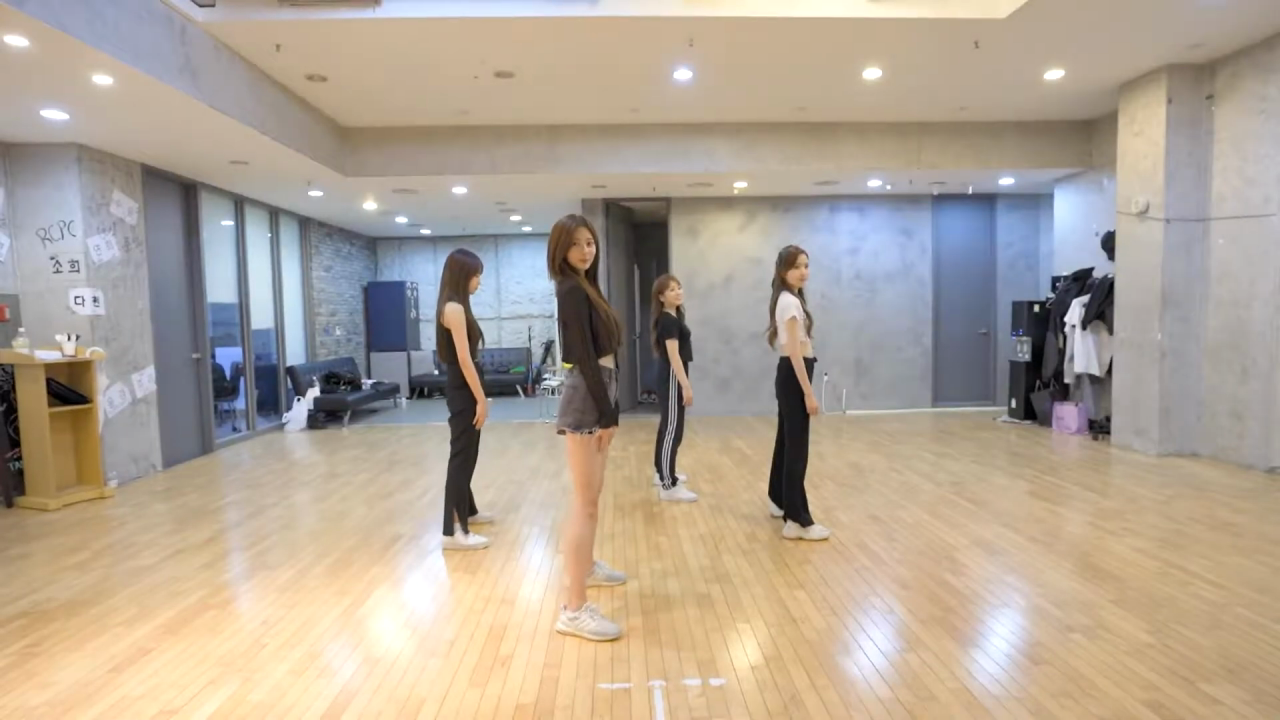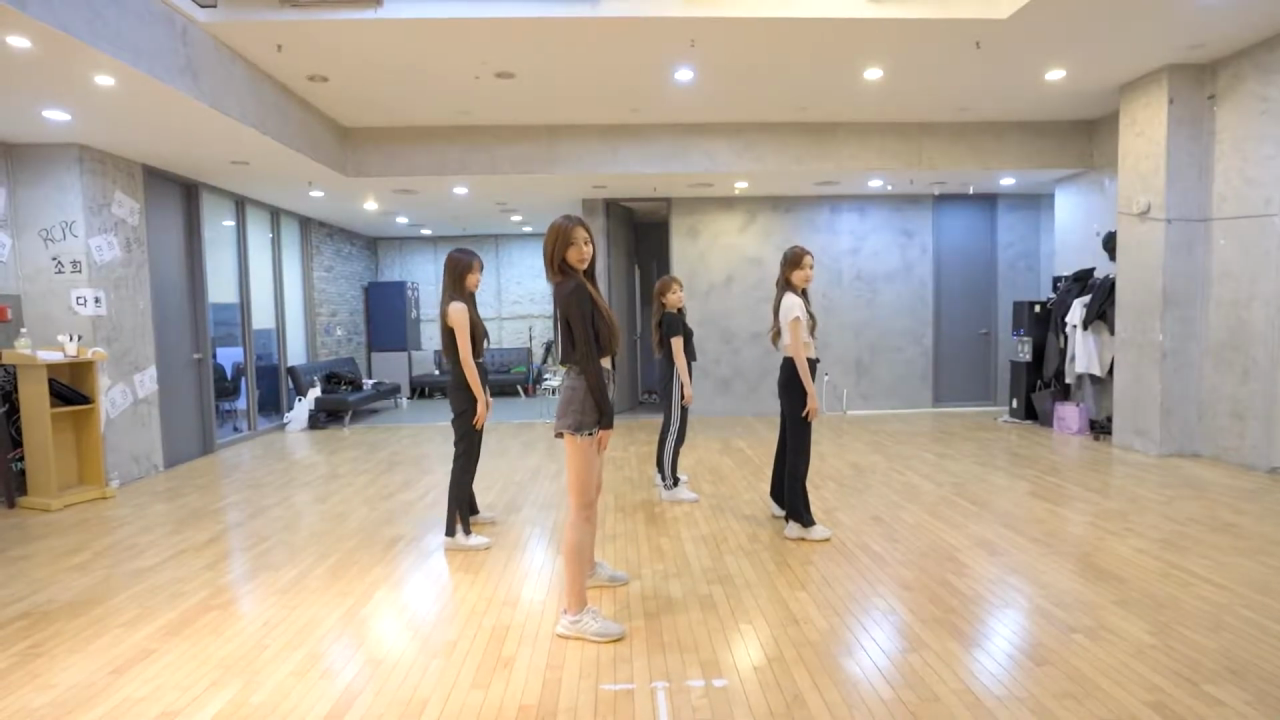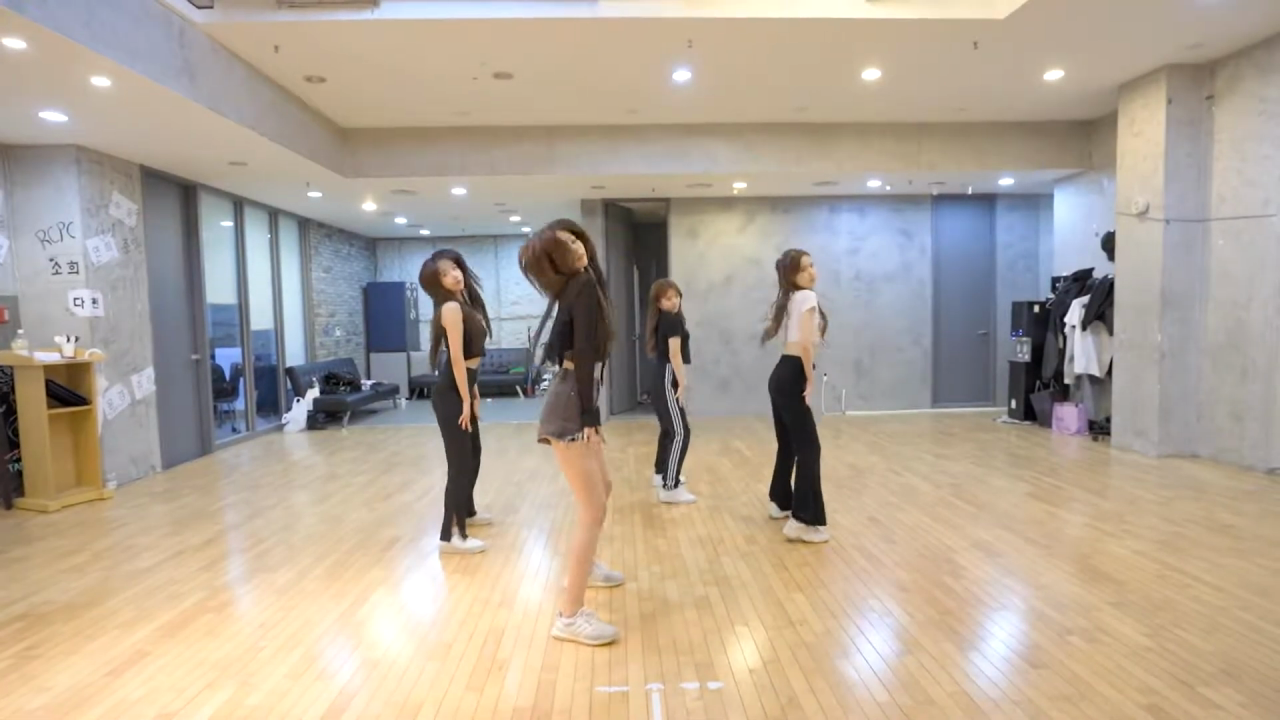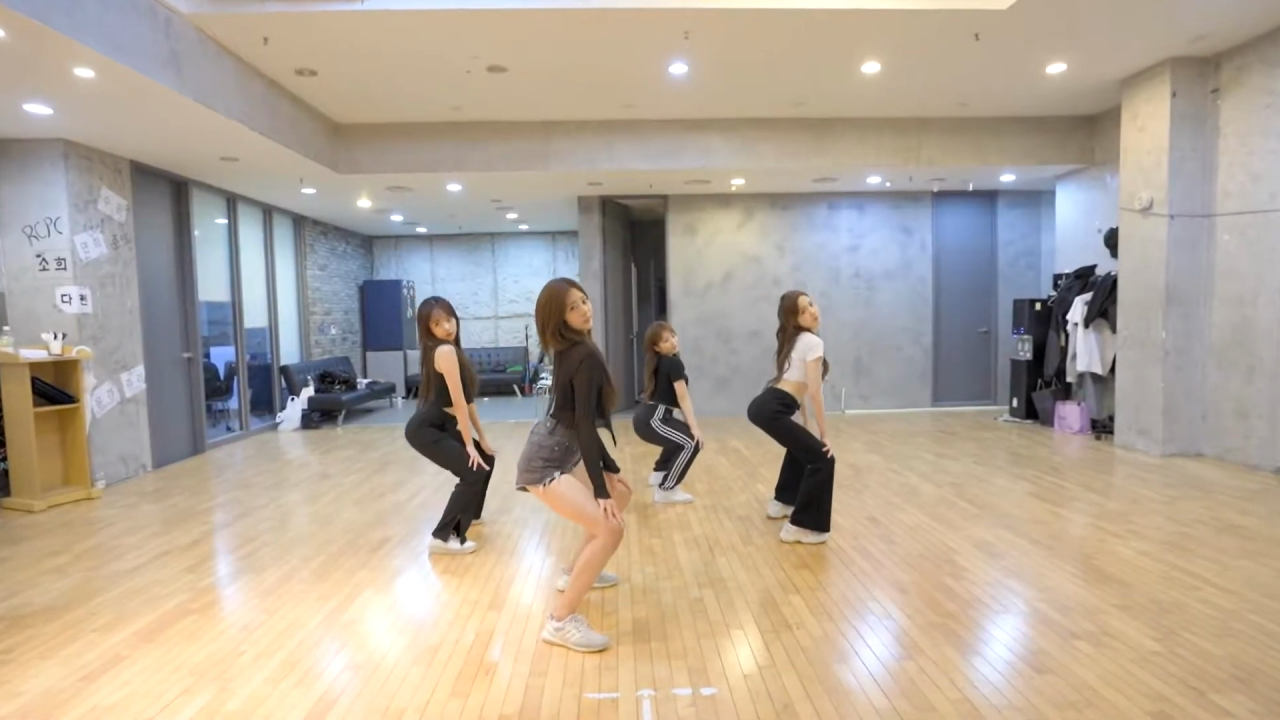
dt=1s
person 1, frame 1
left shoulder: (584, 287)
right shoulder: (571, 290)
right elbow: (585, 356)
left wrist: (608, 410)
right wrist: (606, 413)
left hip: (596, 396)
right hip: (585, 399)
left knee: (593, 493)
right knee: (585, 501)
left ankle: (586, 566)
right ankle: (574, 609)
person 1, frame 2
left shoulder: (577, 286)
right shoulder: (574, 289)
right elbow: (588, 356)
left wrist: (602, 412)
right wrist: (605, 415)
left hip: (589, 396)
right hip: (583, 400)
left knee: (592, 493)
right knee: (581, 504)
left ankle: (588, 567)
right ankle: (574, 614)
person 1, frame 3
left shoulder: (579, 285)
right shoulder: (583, 283)
right elbow: (583, 353)
left wrist: (589, 416)
right wrist: (590, 417)
left hip: (573, 402)
right hip: (569, 408)
left knee: (601, 488)
right knee: (593, 507)
left ankle: (584, 567)
right ankle: (569, 616)
person 1, frame 4
left shoulder: (571, 350)
right shoulder: (585, 356)
left elbow: (583, 423)
right elbow: (586, 425)
left wrist: (609, 468)
right wrist: (599, 490)
left hip: (558, 453)
right hip: (546, 461)
left knee: (621, 494)
right knee: (611, 525)
left ankle: (575, 572)
right ankle: (561, 620)
person 2, frame 1
left shoulder: (459, 307)
right shoulder: (454, 308)
right elbow: (464, 359)
left wrist: (479, 397)
right wrist: (480, 399)
left hip: (466, 388)
right hip: (463, 390)
left knee: (467, 454)
right knee: (461, 456)
left ankle: (467, 510)
right ankle: (453, 531)
person 2, frame 2
left shoulder: (464, 305)
right shoulder: (457, 307)
right elbow: (466, 358)
left wrist: (484, 393)
right wrist: (480, 399)
left hip: (471, 387)
right hip: (465, 390)
left knee: (470, 454)
right knee: (465, 456)
left ankle: (468, 510)
right ankle: (455, 532)
person 2, frame 3
left shoulder: (465, 304)
right shoulder: (451, 307)
right elbow: (457, 357)
left wrist: (474, 396)
right wrist: (466, 401)
left hip: (462, 387)
right hip: (450, 392)
left knee: (472, 453)
right knee: (461, 460)
left ankle: (466, 512)
right ankle: (451, 536)
person 2, frame 4
left shoulder: (452, 350)
right shoulder: (445, 350)
left elbow: (467, 400)
right elbow: (458, 402)
left wrist: (481, 438)
right wrist: (469, 445)
left hip: (440, 425)
right hip: (424, 430)
left knee: (486, 459)
right knee: (473, 472)
left ankle: (468, 514)
right ankle: (443, 537)
person 3, frame 1
left shoulder: (788, 299)
right shoulder: (790, 302)
right elbow: (794, 351)
left wrist: (804, 388)
right wrist: (808, 392)
left hip: (789, 376)
right hip: (793, 377)
left knee: (786, 441)
right knee: (797, 447)
left ankle: (780, 501)
right ankle: (797, 521)
person 3, frame 2
left shoulder: (792, 300)
right shoulder: (794, 302)
right elbow: (798, 351)
left wrist: (807, 389)
right wrist: (811, 393)
left hip: (791, 376)
right hip: (796, 378)
left knee: (789, 442)
right knee: (799, 448)
left ankle: (782, 501)
right ankle: (799, 522)
person 3, frame 3
left shoulder: (789, 299)
right shoulder: (807, 297)
right elbow: (805, 344)
left wrist: (804, 379)
right wrist: (810, 380)
left hip: (781, 376)
right hip: (791, 377)
left knee: (789, 443)
right knee: (808, 447)
left ankle: (780, 502)
right ankle: (803, 522)
person 3, frame 4
left shoulder: (794, 340)
right shoulder: (812, 342)
right elbow: (815, 391)
left wrist: (805, 423)
right wrist: (822, 434)
left hip: (762, 406)
right hip: (772, 410)
left knee: (801, 445)
right knee: (822, 458)
left ankle: (783, 501)
right ankle: (802, 526)
person 4, frame 1
left shoulder: (674, 317)
right shoulder: (668, 320)
right elbow: (673, 356)
left wrist: (683, 383)
right wrist: (686, 386)
left hip: (672, 377)
right hip: (672, 378)
left knee: (667, 426)
right knee: (673, 430)
left ankle: (662, 472)
right ankle: (668, 487)
person 4, frame 2
left shoulder: (669, 318)
right shoulder: (673, 320)
right elbow: (678, 354)
right wrist: (687, 385)
left hip: (670, 377)
right hip: (675, 378)
left knee: (670, 427)
right knee: (676, 430)
left ankle: (663, 472)
right ankle: (670, 487)
person 4, frame 3
left shoulder: (663, 320)
right shoulder: (673, 320)
right elbow: (675, 355)
left wrist: (678, 382)
right wrist: (682, 384)
left hip: (661, 379)
right hip: (666, 381)
left knee: (670, 428)
right knee: (680, 432)
left ankle: (661, 473)
right ankle: (669, 488)
person 4, frame 4
left shoulder: (662, 363)
right shoulder: (673, 364)
left elbow: (678, 397)
right elbow: (683, 397)
left wrist: (690, 424)
right wrist: (694, 427)
left hip: (647, 417)
right hip: (651, 420)
left knee: (683, 434)
right knee: (692, 442)
left ankle: (659, 473)
right ankle: (666, 490)
